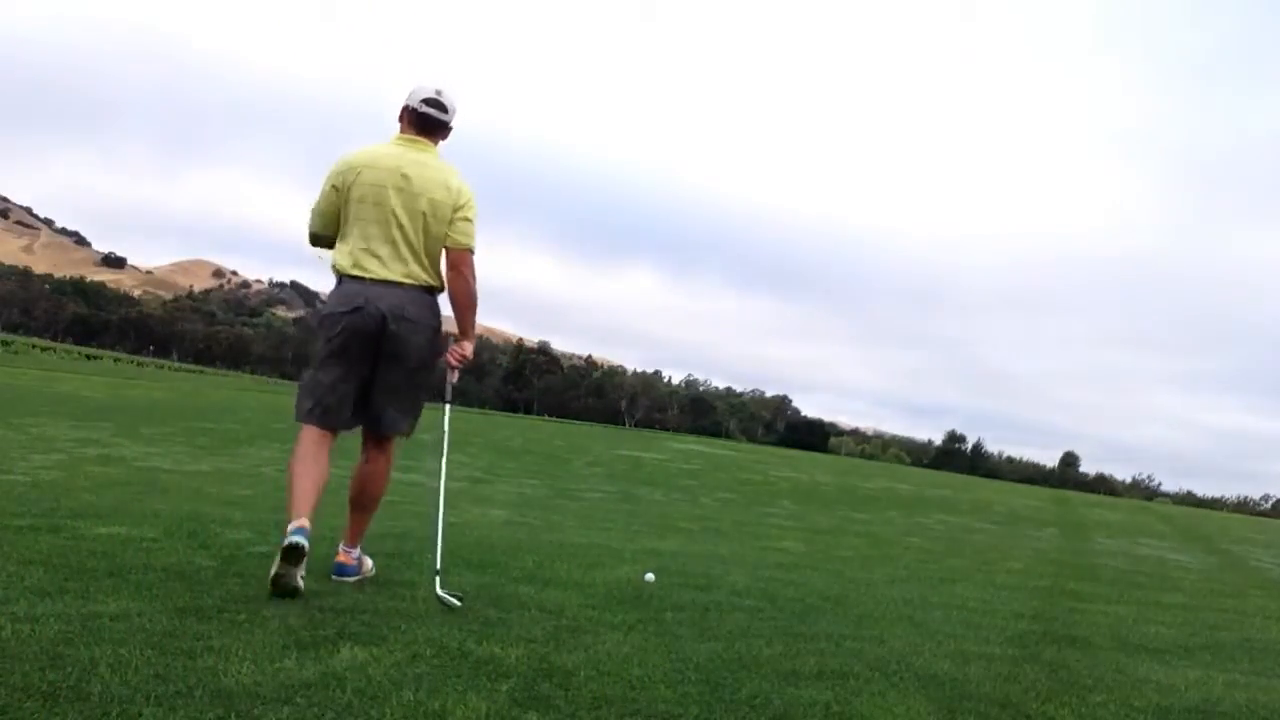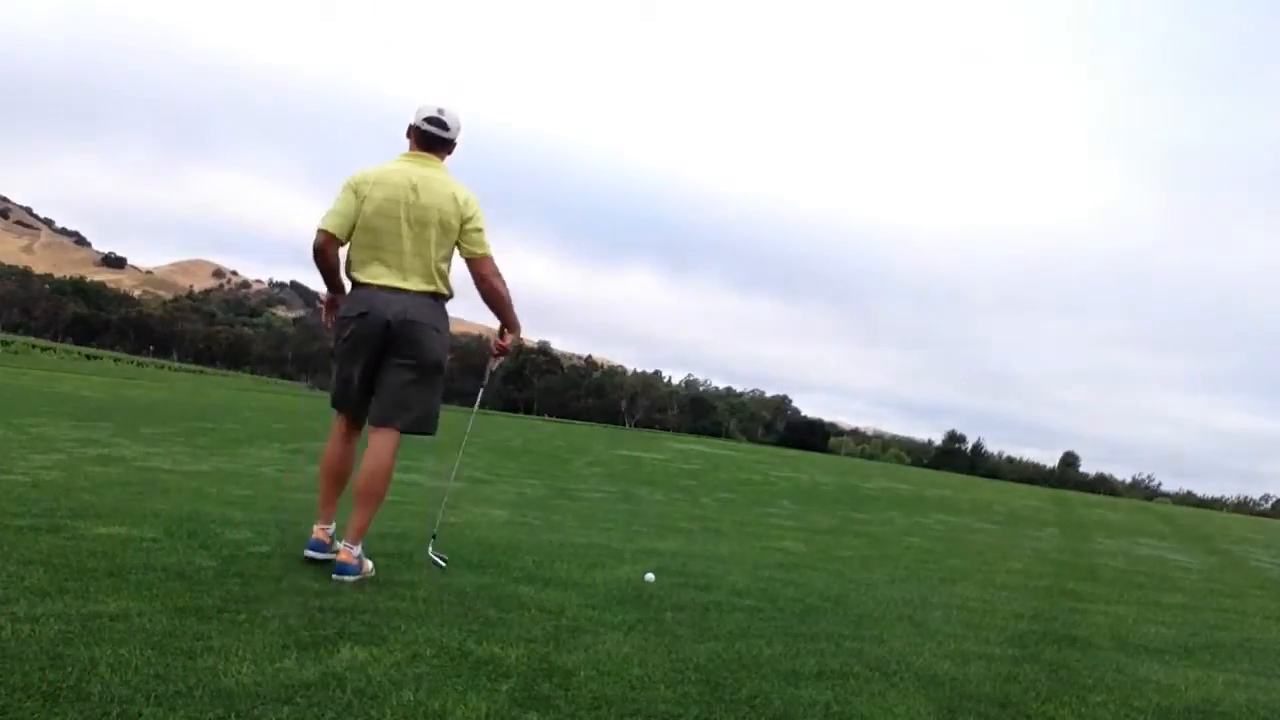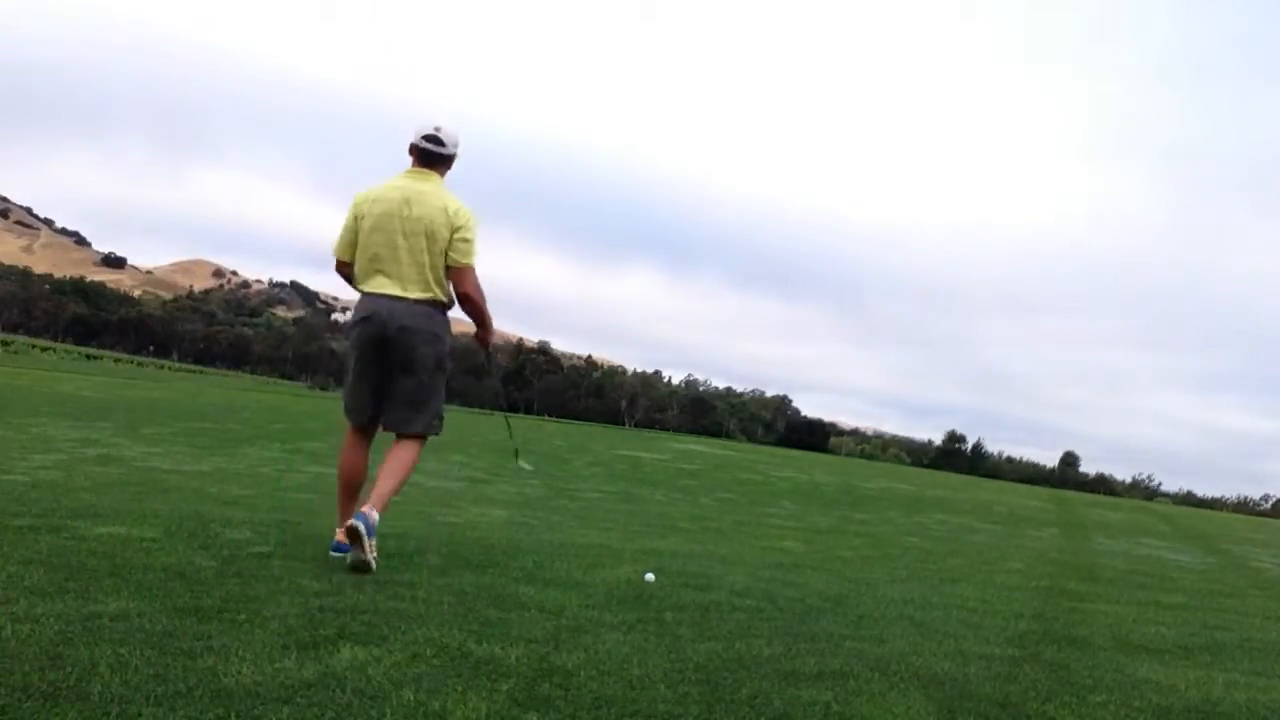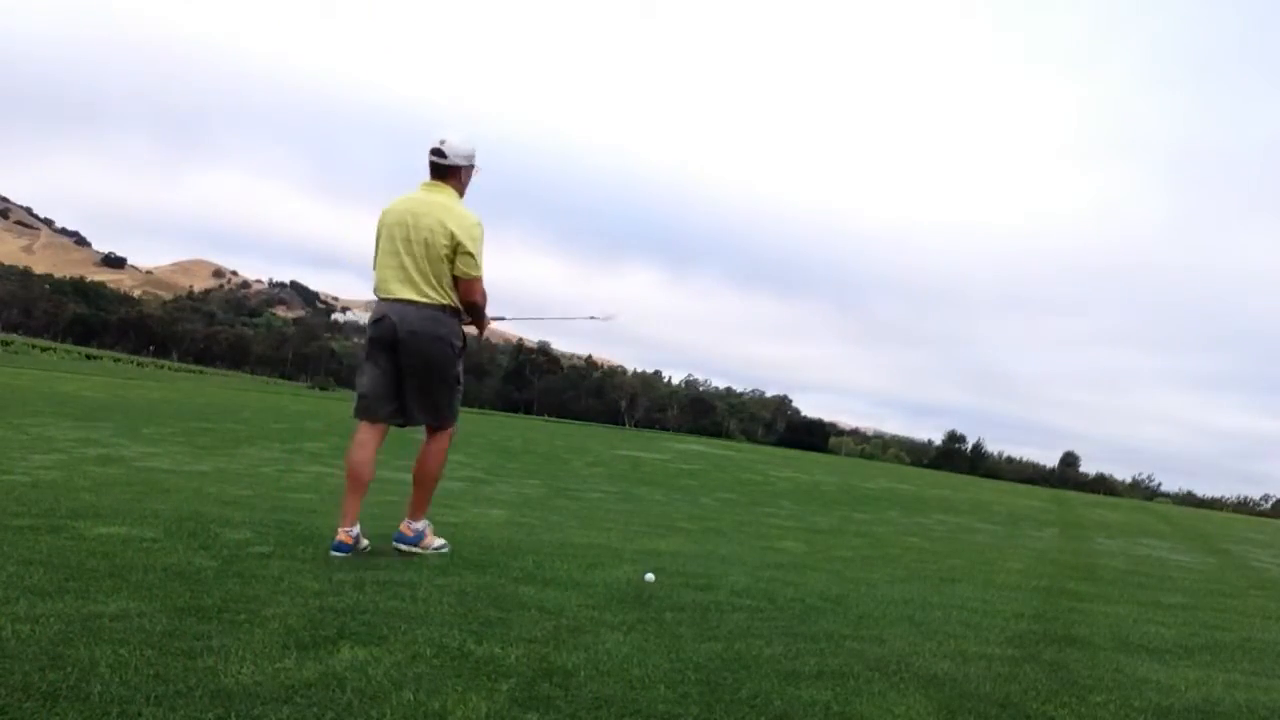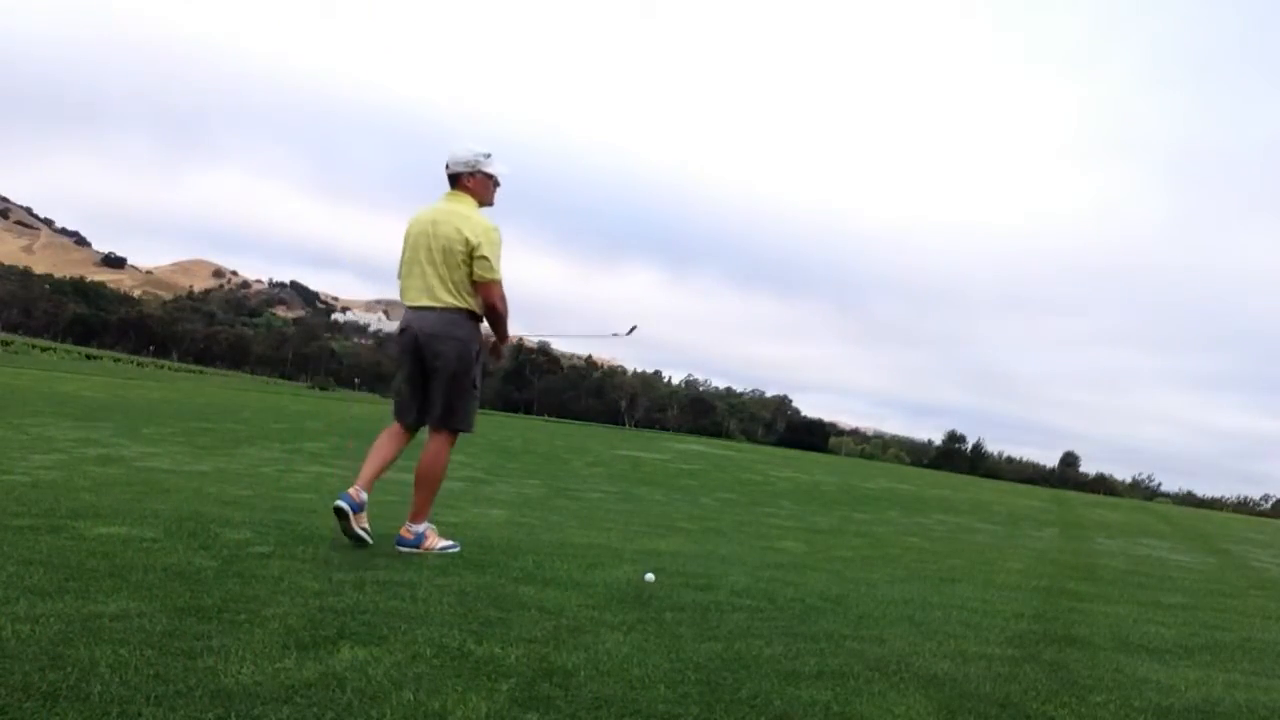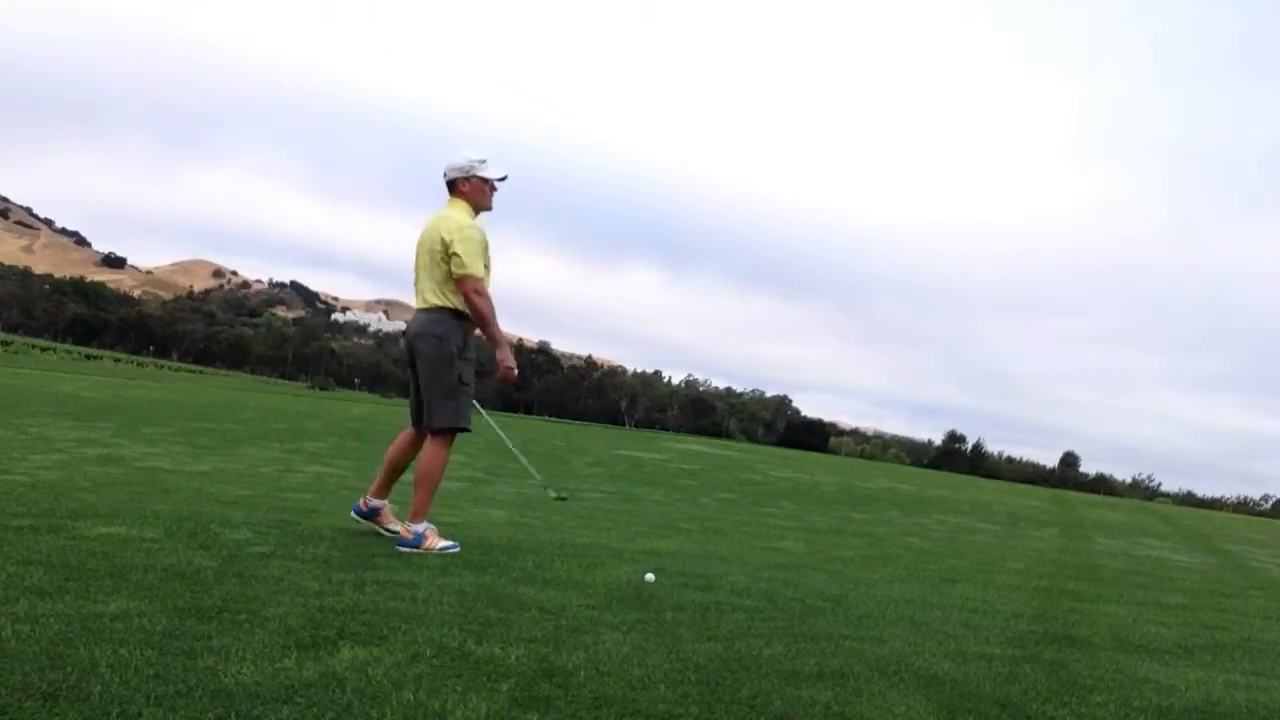
dt=0.3s
person 1, frame 1
left shoulder: (354, 165)
right shoulder: (455, 187)
left elbow: (319, 235)
right elbow: (460, 269)
right wrist: (466, 336)
left hip: (353, 299)
right hip: (415, 311)
left knee: (319, 426)
right knee: (379, 438)
left ankle: (298, 528)
right ankle: (350, 552)
person 1, frame 2
left shoulder: (365, 180)
right shoulder: (459, 198)
left elbow: (324, 243)
right elbow: (485, 273)
left wrist: (335, 291)
right wrist: (510, 325)
left hip: (364, 306)
right hip: (423, 315)
left knee: (346, 419)
right knee: (385, 432)
left ankle: (322, 530)
right ankle: (350, 549)
person 1, frame 3
left shoulder: (369, 199)
right shoulder: (455, 211)
left elbow: (343, 265)
right elbow: (465, 286)
right wrist: (485, 327)
left hip: (370, 315)
right hip: (424, 322)
left knee: (360, 429)
right knee: (410, 436)
left ankle: (344, 531)
right ankle: (368, 514)
person 1, frame 4
left shoulder: (393, 209)
right shoulder: (464, 221)
right elbow: (471, 294)
right wrist: (480, 319)
left hip: (386, 316)
right hip: (434, 325)
left knee: (371, 425)
right knee: (440, 428)
left ankle: (347, 531)
right ankle: (414, 526)
person 1, frame 5
left shoulder: (419, 219)
right shoulder: (481, 226)
right elbow: (492, 297)
right wrist: (501, 337)
left hip: (413, 323)
right hip: (455, 329)
left knee: (405, 421)
right knee: (444, 431)
left ankle: (356, 493)
right ankle: (415, 528)
person 1, frame 6
left shoulder: (433, 224)
right shoulder: (465, 227)
right elbow: (473, 293)
right wrist: (501, 345)
left hip: (422, 327)
right hip: (446, 330)
left knee: (421, 427)
right knee: (442, 431)
left ankle: (373, 501)
right ankle: (416, 528)
